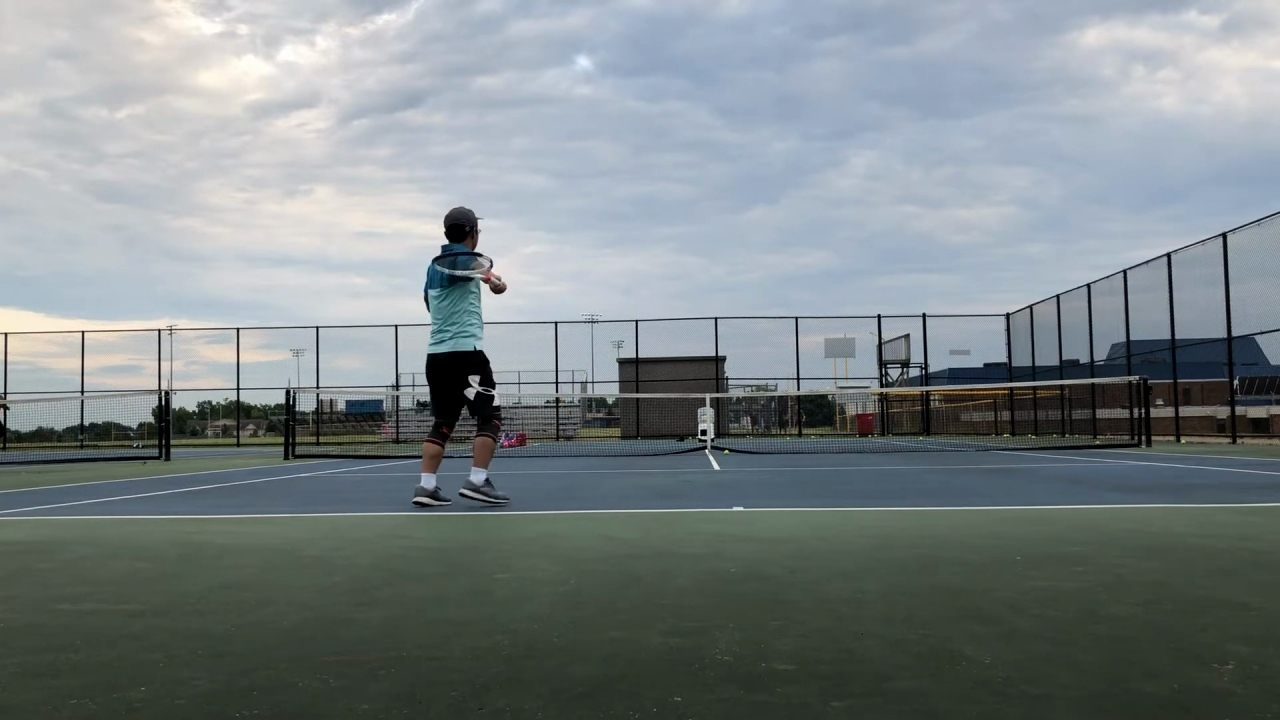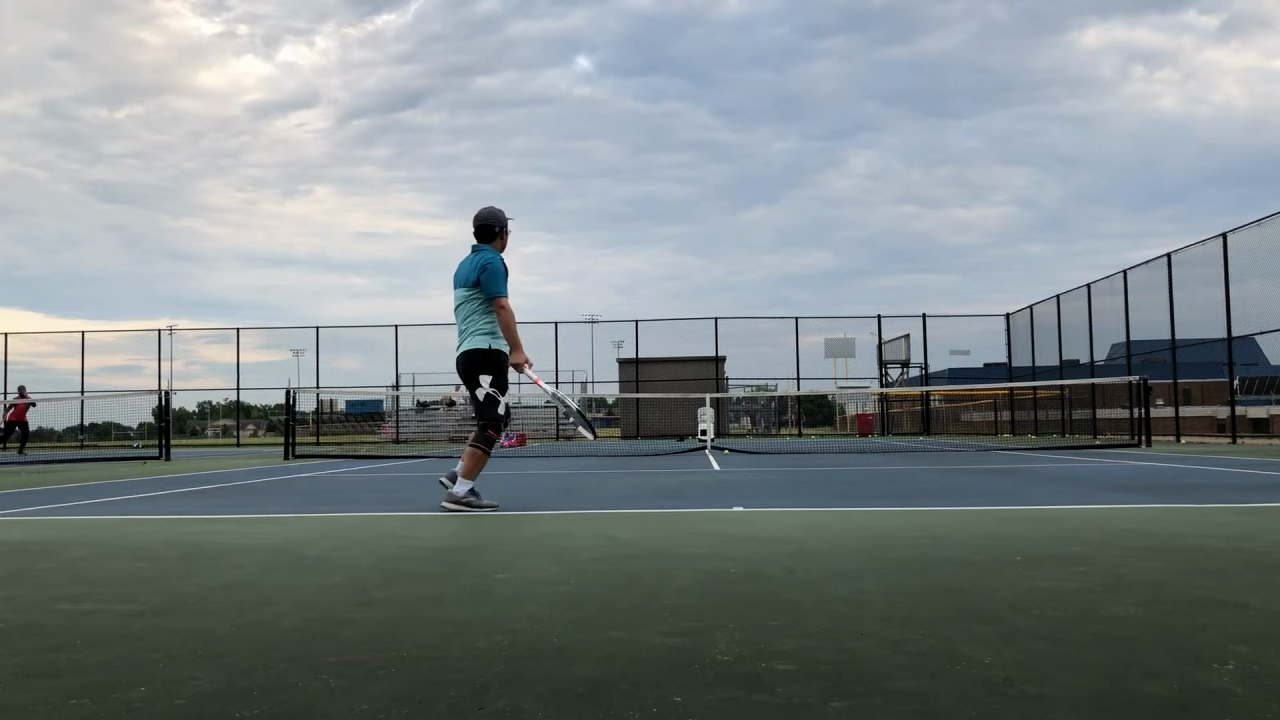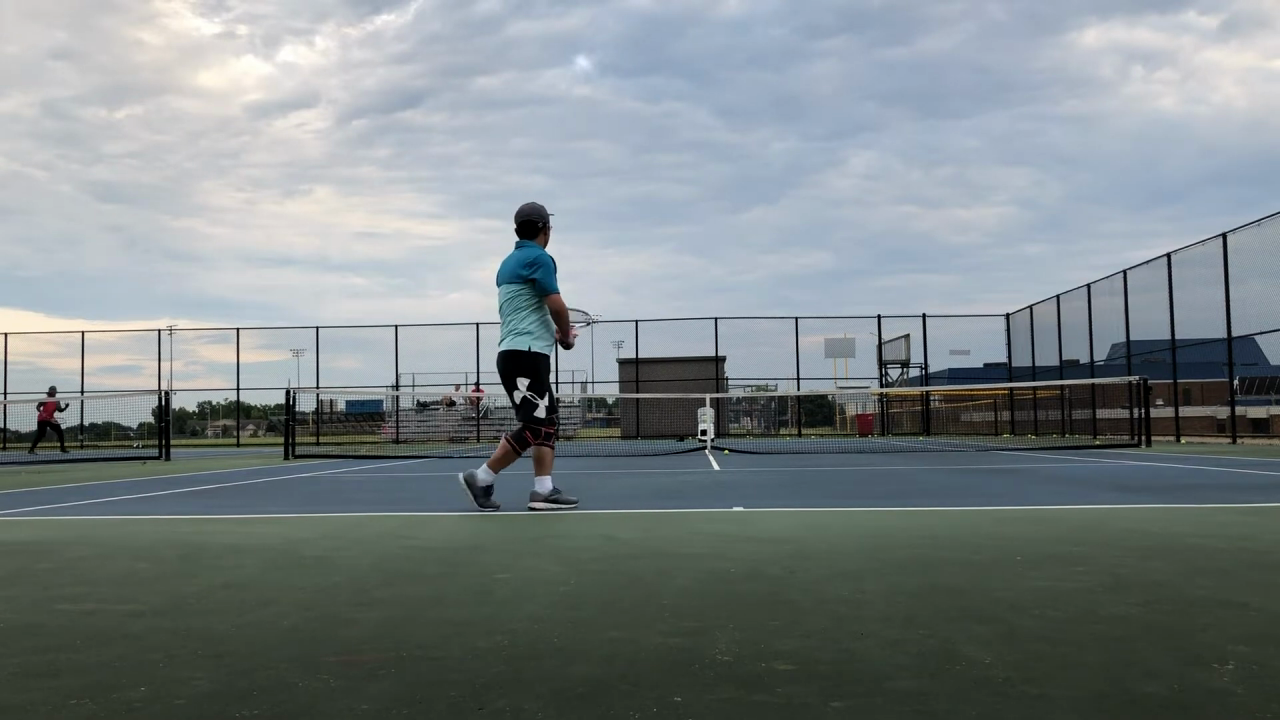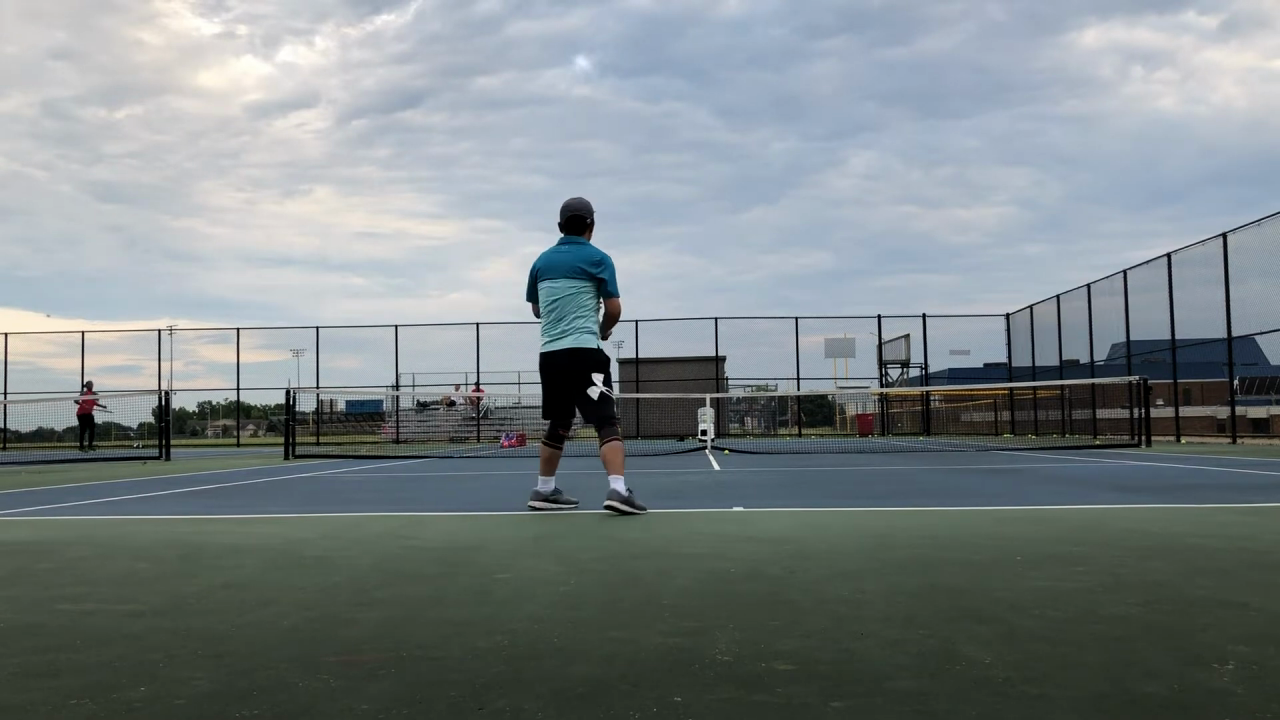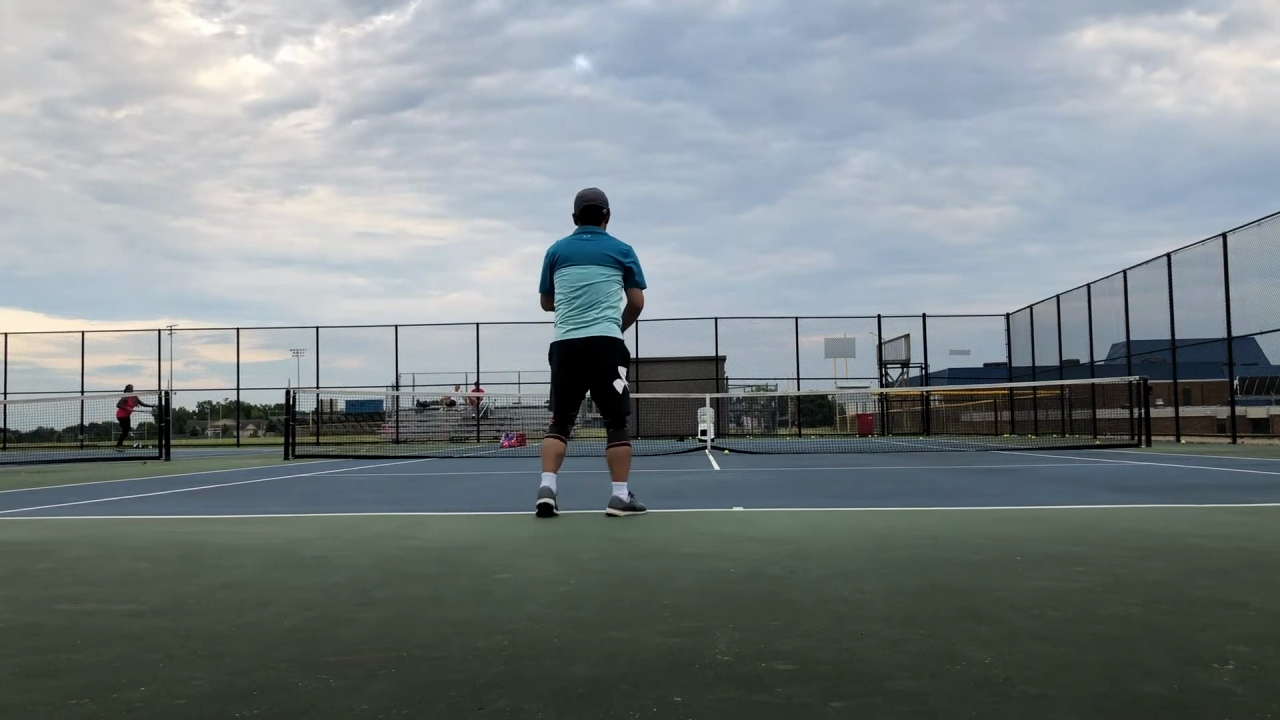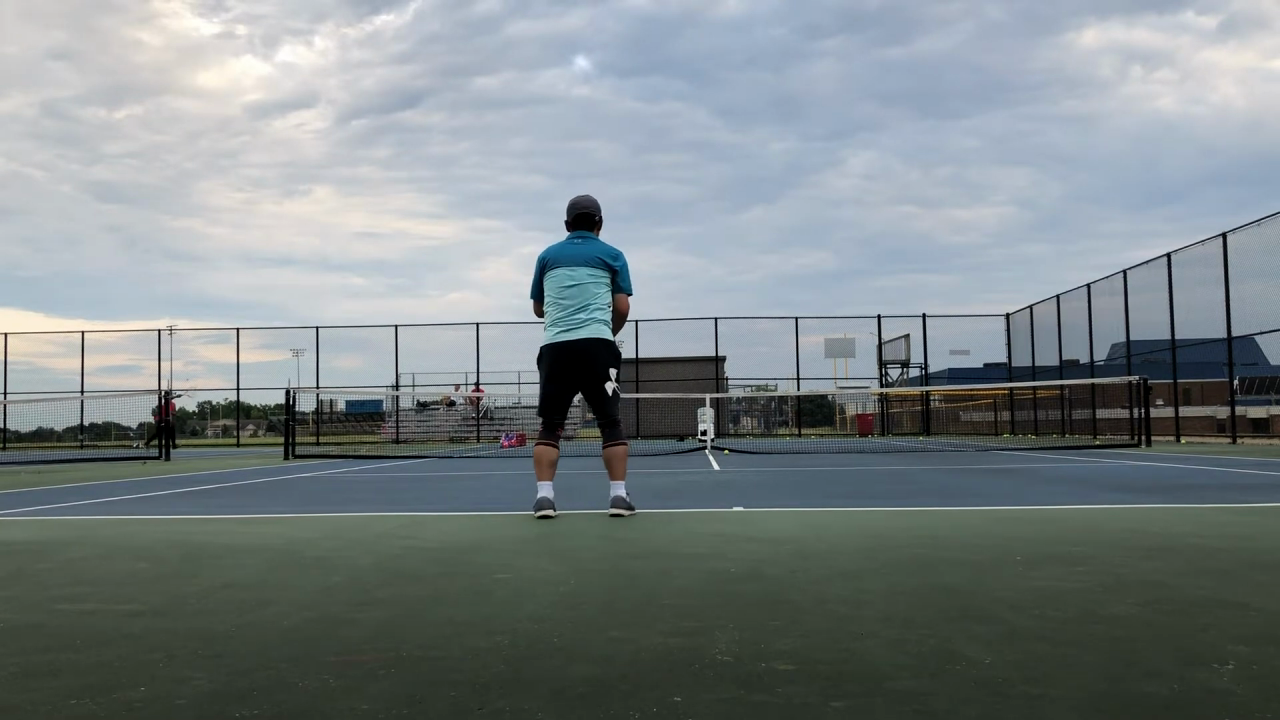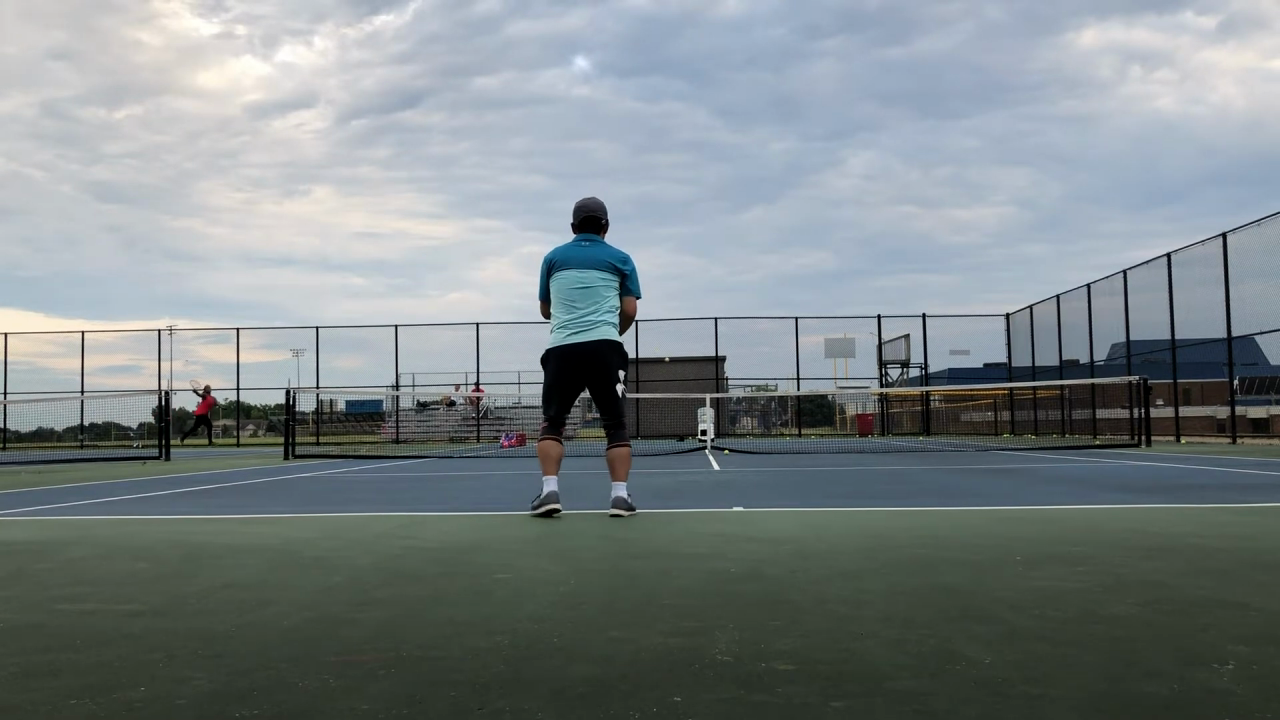
dt=0.4s
person 1, frame 1
left shoulder: (435, 265)
right wrist: (492, 279)
left hip: (436, 355)
right hip: (465, 353)
left knee: (443, 423)
right knee: (489, 418)
left ankle: (426, 486)
right ankle: (478, 481)
person 1, frame 2
left shoulder: (465, 264)
right shoulder: (492, 262)
right elbow: (501, 307)
right wrist: (516, 349)
left hip: (467, 355)
right hip: (486, 354)
left knee: (489, 422)
right knee: (491, 424)
left ankle: (457, 475)
right ankle: (460, 493)
person 1, frame 3
left shoulder: (508, 262)
right shoulder: (540, 258)
right elbow: (556, 304)
left wrist: (554, 330)
right wrist: (565, 332)
left hip: (514, 353)
right hip: (526, 354)
left knee: (546, 422)
right knee: (533, 427)
left ankle: (544, 490)
right ankle: (480, 478)
person 1, frame 4
left shoulder: (542, 260)
right shoulder: (598, 258)
right elbow: (614, 308)
right wrist: (603, 330)
left hip: (549, 354)
right hip: (583, 352)
left knee: (559, 425)
right knee: (607, 423)
left ankle: (544, 490)
right ankle: (617, 490)
person 1, frame 5
left shoulder: (555, 251)
right shoulder: (621, 251)
left elbow: (546, 303)
right elbow: (637, 301)
left hip: (564, 345)
right hip: (606, 343)
left knee: (561, 421)
right knee: (616, 422)
left ankle: (547, 487)
right ankle: (620, 496)
person 1, frame 6
left shoulder: (547, 256)
right shoulder: (612, 255)
left elbow: (538, 309)
right elbow: (622, 308)
left hip: (555, 347)
right hip: (597, 346)
left knee: (551, 425)
right knee: (610, 423)
left ankle: (544, 496)
right ankle: (619, 495)
person 1, frame 7
left shoulder: (553, 257)
right shoulder: (620, 259)
left elbow: (545, 310)
right elbow: (629, 311)
left hip: (562, 349)
right hip: (605, 348)
left knee: (552, 423)
right knee: (615, 424)
left ankle: (550, 491)
right ankle: (620, 496)
